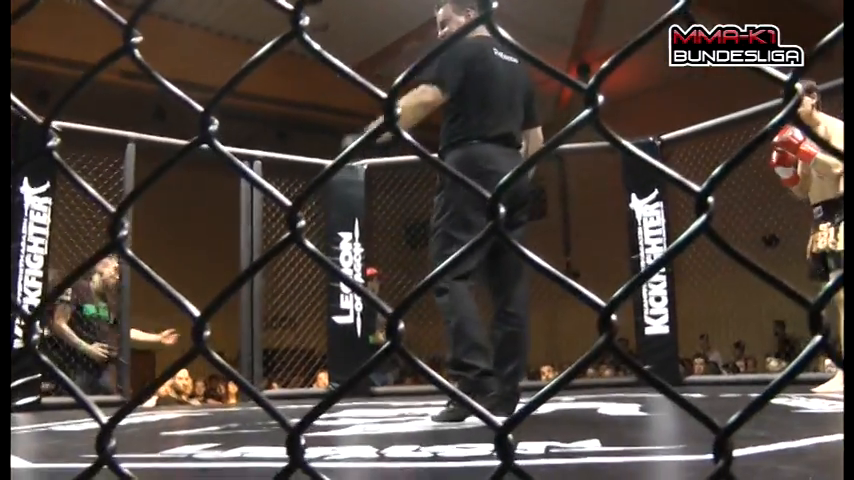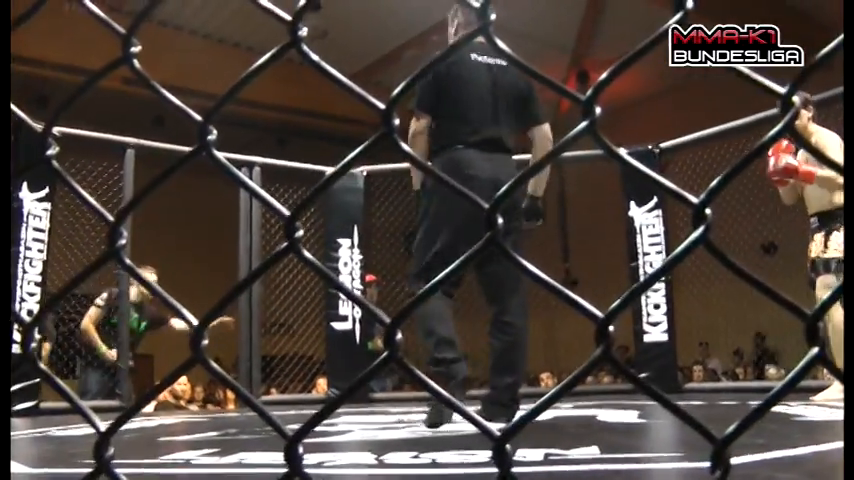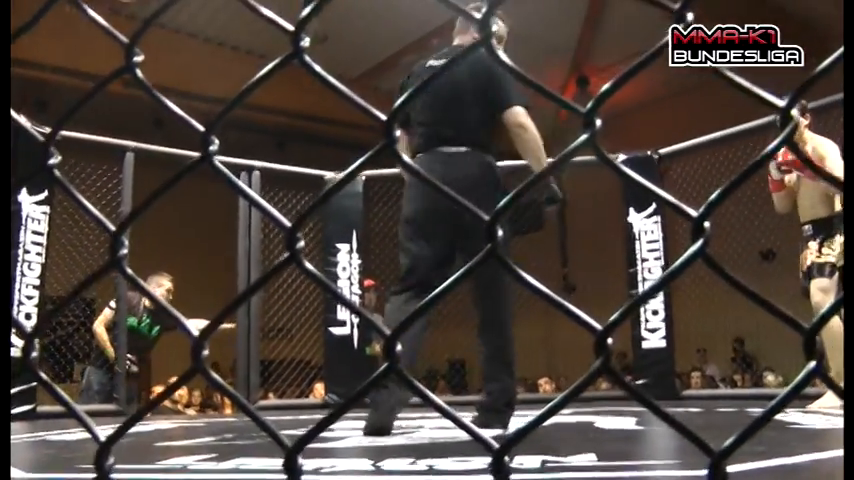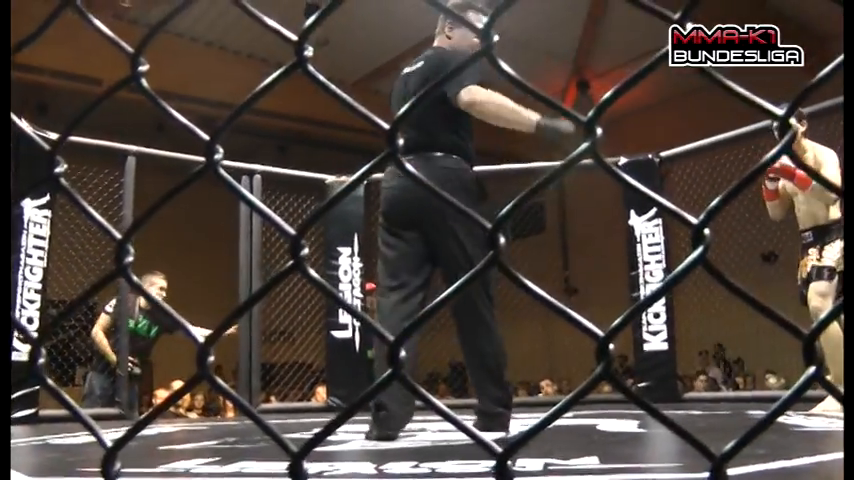
dt=0.3s
person 1, frame 1
left shoulder: (462, 52)
right shoulder: (516, 65)
left elbow: (426, 98)
right elbow: (535, 137)
left wrist: (373, 135)
left hip: (469, 167)
right hip: (511, 175)
left knee: (452, 277)
right knee: (509, 283)
left ankle: (476, 382)
right ankle: (506, 391)
person 1, frame 2
left shoulder: (445, 62)
right shoulder: (514, 71)
left elbow: (420, 128)
right elbow: (543, 138)
left wrist: (418, 185)
right wrist: (536, 194)
left hip: (456, 175)
right hip: (502, 177)
left knee: (430, 279)
right knee: (506, 289)
left ankle: (450, 379)
right ankle: (503, 399)
person 1, frame 3
left shoulder: (419, 71)
right shoulder: (486, 64)
left elbow: (401, 140)
right elbow: (517, 121)
right wrist: (545, 174)
left hip: (424, 179)
right hip: (473, 178)
left knee: (410, 291)
right knee: (492, 294)
left ankle: (384, 405)
right ankle: (496, 408)
person 1, frame 4
left shoulder: (406, 73)
right shoulder: (450, 63)
right elbow: (472, 99)
right wrist: (539, 122)
left hip: (399, 183)
right hip: (446, 181)
left knee: (397, 296)
right knee: (472, 298)
left ankle: (388, 413)
right ankle: (494, 410)
person 2, frame 1
left shoulder: (833, 127)
right shoulder: (805, 136)
left elbow: (836, 168)
right elbow: (804, 192)
left wrist: (799, 149)
right wrist: (785, 167)
left hip: (839, 214)
right hip: (822, 218)
left knee: (839, 291)
left ankle: (845, 373)
right ankle: (843, 368)
person 2, frame 2
left shoulder: (827, 140)
right shoulder: (802, 151)
left elbow: (837, 180)
right elbow: (790, 198)
left wrist: (797, 170)
right wrist: (782, 172)
left hip: (837, 224)
right hip: (820, 227)
left knee: (827, 295)
right knee: (827, 299)
left ankle: (842, 381)
right ankle: (841, 377)
person 2, frame 3
left shoulder: (824, 146)
right shoulder: (793, 156)
left elbow: (839, 181)
right elbow: (783, 206)
left wrist: (805, 165)
right wrist: (777, 173)
left hip: (832, 230)
right hip: (810, 235)
left knee: (821, 302)
right knee: (822, 307)
left ankle: (838, 386)
right ankle: (839, 383)
person 2, frame 4
left shoulder: (823, 155)
right shoulder: (790, 165)
left elbow: (832, 194)
right elbow: (776, 214)
left wrist: (794, 174)
right wrist: (771, 182)
left hip: (832, 237)
right hip: (809, 242)
left knee: (819, 306)
right knee: (819, 310)
left ankle: (839, 390)
right ankle: (838, 387)
person 3, frame 1
left shoulder: (110, 302)
right shoulder: (78, 289)
right elbow: (58, 323)
left wrist: (159, 338)
right wrist: (86, 347)
left hip: (102, 369)
right hip: (77, 366)
person 3, frame 2
left shoulder: (148, 311)
right shoulder: (112, 296)
left elbow: (176, 324)
right elbow: (86, 325)
left wrist: (211, 324)
right wrist: (105, 352)
left hip: (119, 372)
right hip: (96, 367)
person 3, frame 3
left shoulder: (164, 316)
right shoulder: (126, 300)
left elbow: (194, 324)
right elbow: (98, 326)
left wrist: (228, 326)
right wrist: (112, 355)
left hip: (128, 374)
right hip: (101, 368)
person 3, frame 4
left shoulder: (161, 316)
left elbow: (190, 330)
right elbow: (96, 332)
left wrist: (225, 332)
right wrist: (113, 358)
left hip: (129, 377)
right hip: (103, 372)
